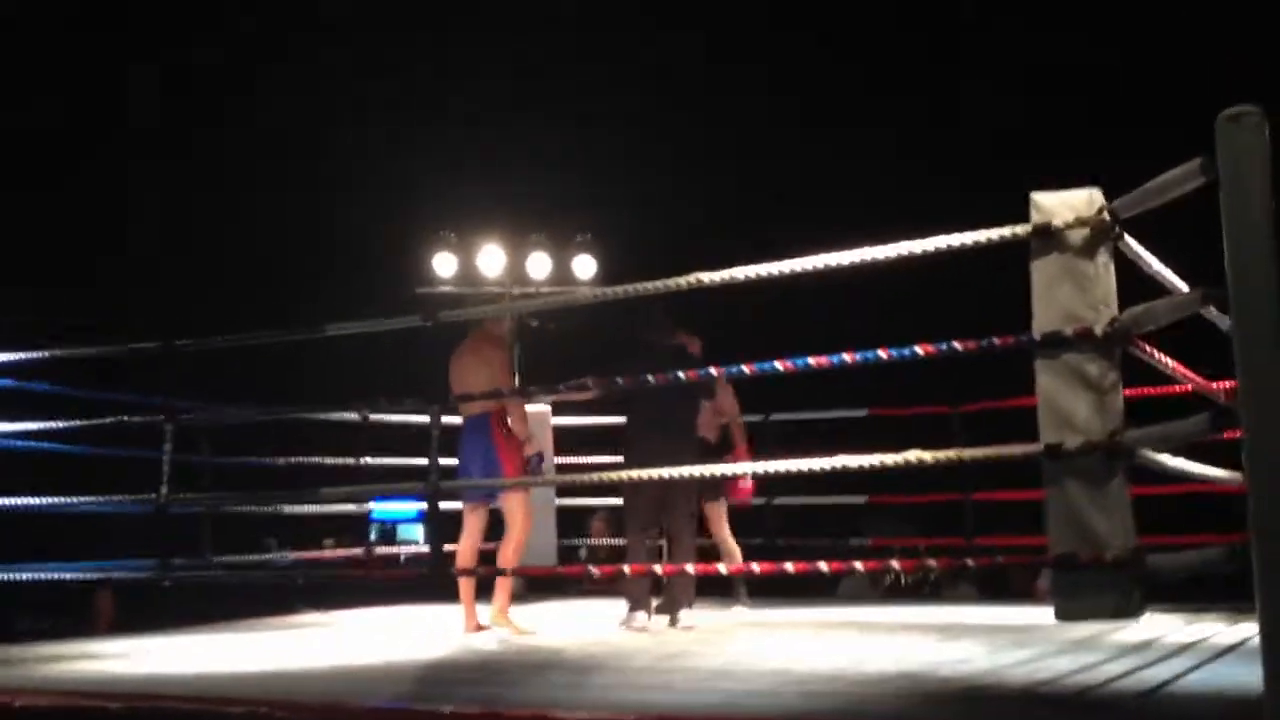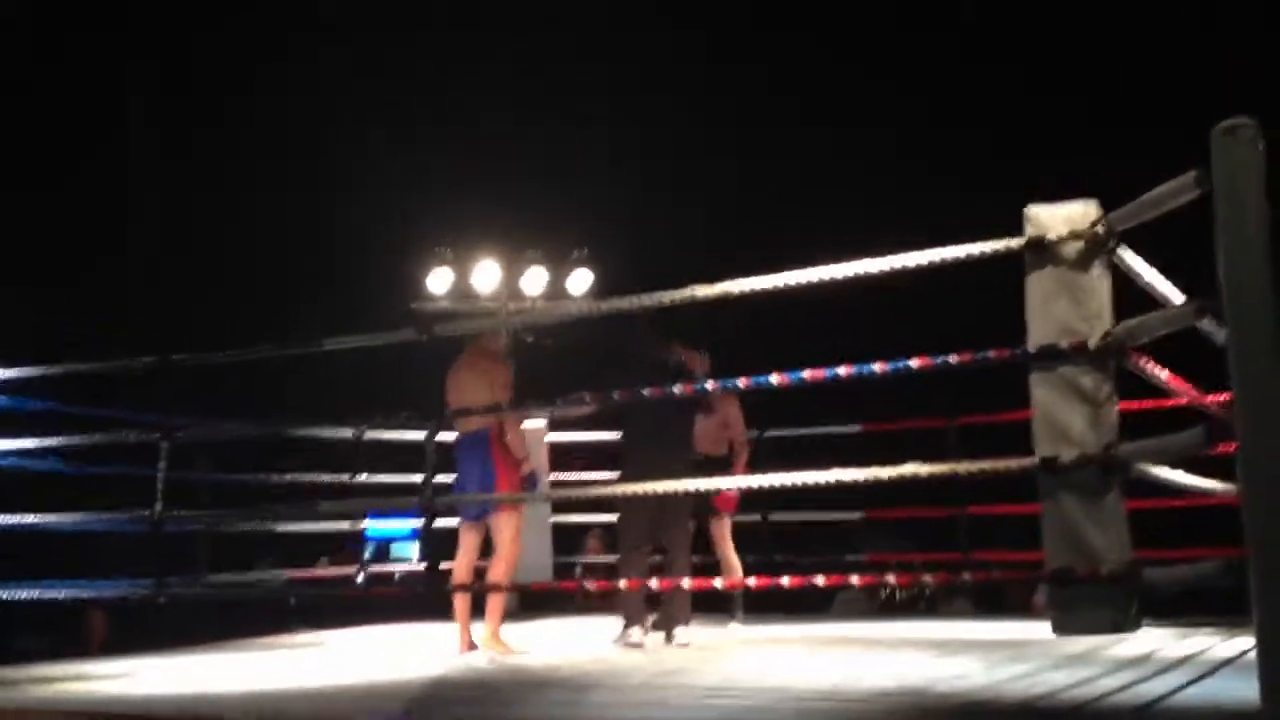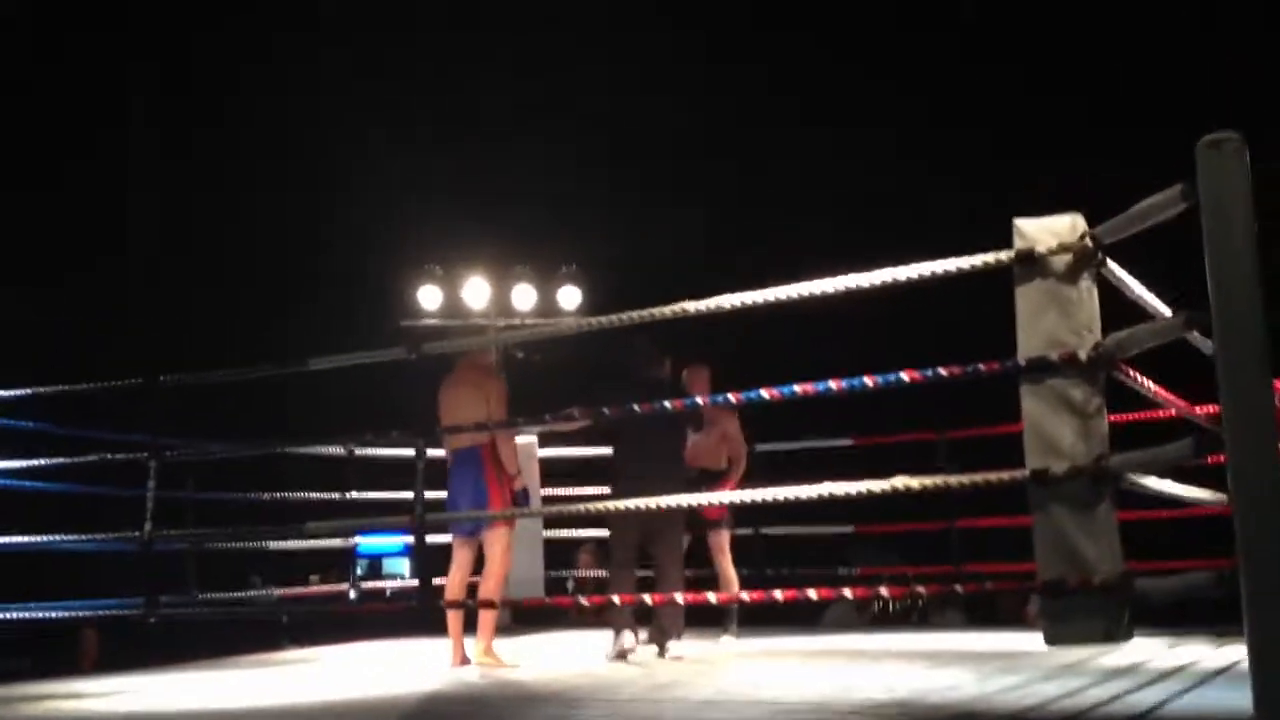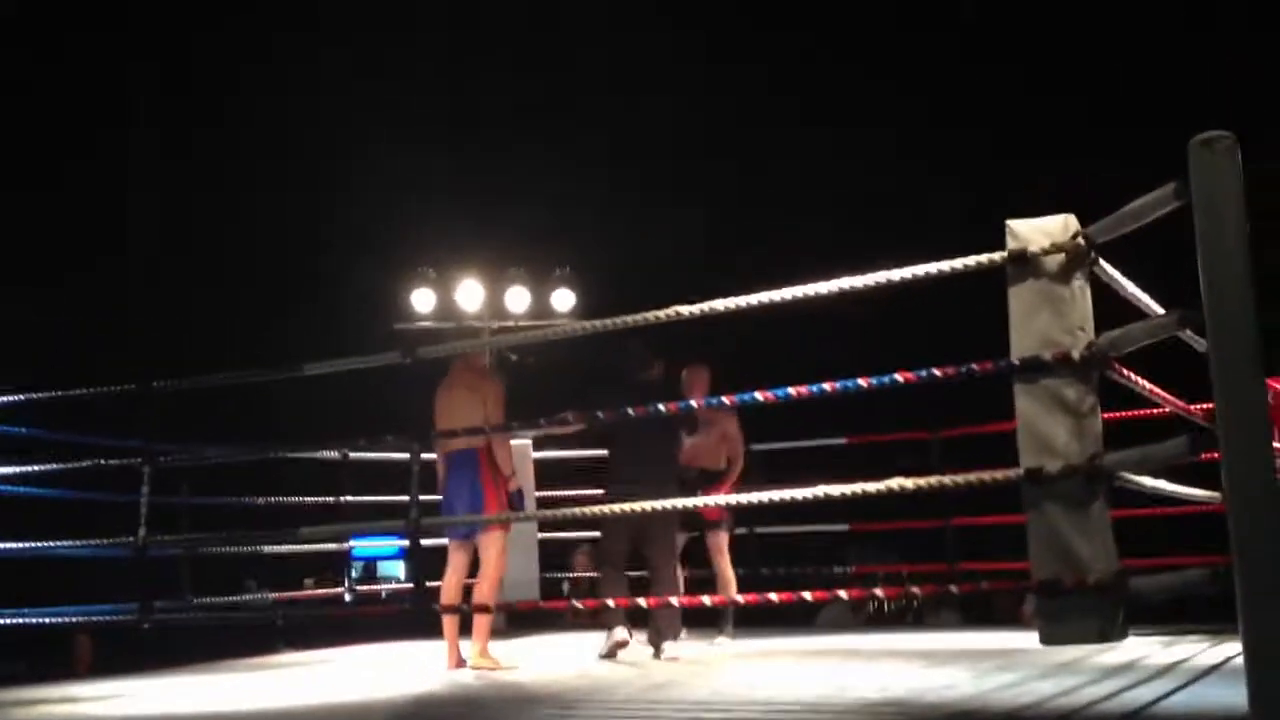
dt=0.1s
person 1, frame 1
left shoulder: (460, 353)
right shoulder: (495, 345)
right elbow: (508, 397)
right wrist: (528, 444)
left hip: (468, 435)
right hip: (493, 432)
left knee: (471, 531)
right knee: (518, 521)
left ankle: (470, 618)
right ankle: (499, 609)
person 1, frame 2
left shoulder: (456, 369)
right shoulder: (495, 362)
right elbow: (507, 415)
right wrist: (525, 462)
left hip: (466, 454)
right hip: (492, 449)
left knee: (467, 548)
right knee: (507, 543)
left ankle: (465, 637)
right ankle: (491, 633)
person 1, frame 3
left shoulder: (448, 384)
right shoulder: (489, 376)
right elbow: (501, 430)
right wrist: (516, 477)
left hip: (458, 469)
right hip: (484, 465)
left knee: (460, 563)
right knee: (498, 558)
left ankle: (457, 652)
right ankle: (484, 648)
person 1, frame 4
left shoulder: (444, 386)
right shoulder: (487, 380)
right elbow: (496, 433)
left wrist: (444, 485)
right wrist: (512, 480)
left hip: (453, 472)
right hip: (480, 468)
left knee: (455, 567)
right knee: (492, 562)
left ankle: (454, 654)
right ankle: (480, 651)
person 2, frame 1
left shoulder: (637, 361)
right shoulder: (690, 363)
right elbow: (710, 394)
left hip: (643, 457)
right hip: (681, 457)
left knee: (638, 532)
right knee: (681, 532)
left ankle: (639, 608)
right ankle: (681, 607)
person 2, frame 2
left shoulder: (633, 377)
right shoulder: (686, 378)
left hip: (638, 474)
right hip: (678, 474)
left knee: (633, 549)
right knee: (678, 550)
left ankle: (634, 624)
right ankle: (678, 625)
person 2, frame 3
left shoulder: (623, 394)
right shoulder: (674, 395)
left hip: (629, 490)
right hip: (668, 489)
left knee: (623, 563)
right knee: (669, 564)
left ankle: (624, 631)
right ankle: (669, 637)
person 2, frame 4
left shoulder: (618, 397)
left hip: (621, 493)
right hip: (662, 492)
left knee: (611, 562)
right knee: (663, 567)
left ankle: (616, 626)
right ankle: (666, 640)
person 3, frame 1
left shoulder: (716, 382)
left elbow: (734, 421)
left wrist: (741, 463)
left hip: (706, 454)
left knee: (719, 530)
left ankle: (740, 593)
person 3, frame 2
left shoulder: (723, 400)
left elbow: (742, 443)
left wrist: (735, 475)
left hip: (714, 471)
left knee: (722, 543)
left ankle: (737, 611)
person 3, frame 3
left shoulder: (723, 415)
left elbow: (740, 456)
left wrist: (727, 486)
left hip: (711, 485)
left knee: (721, 556)
left ankle: (730, 623)
person 3, frame 4
left shoulder: (722, 415)
left elbow: (738, 456)
left wrist: (725, 486)
left hip: (711, 484)
right hip: (683, 485)
left knee: (719, 556)
left ankle: (726, 624)
